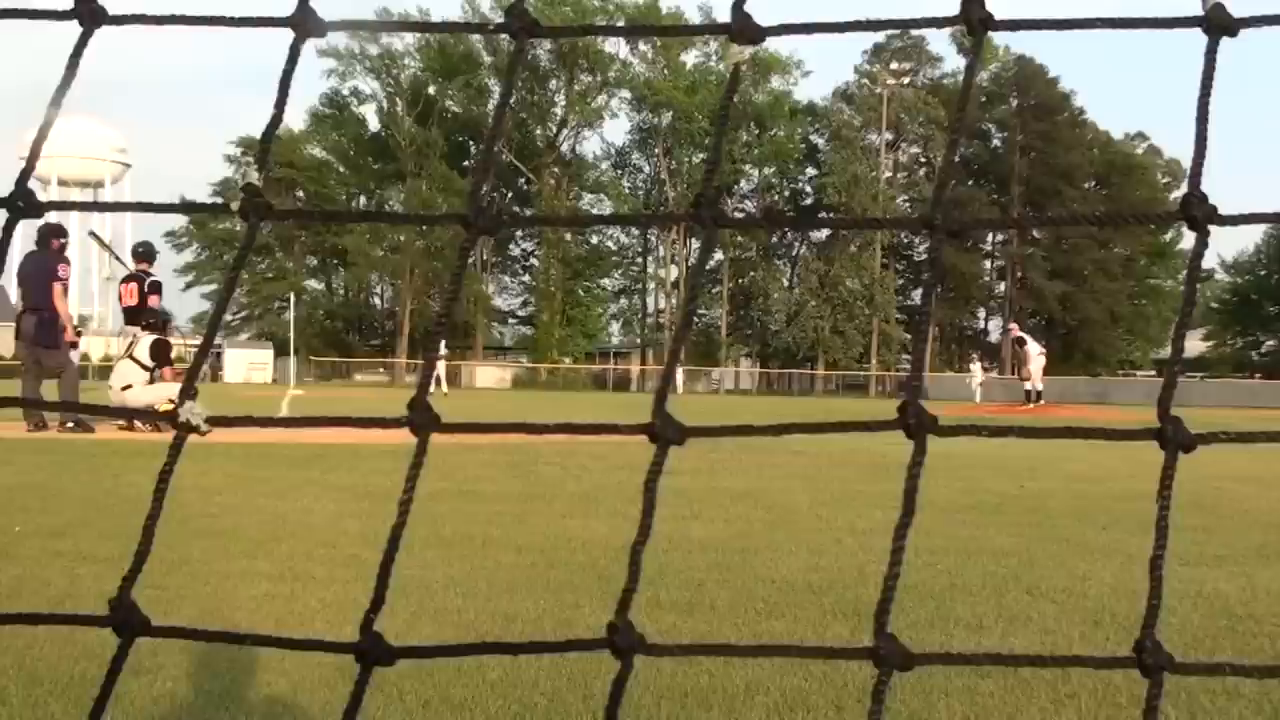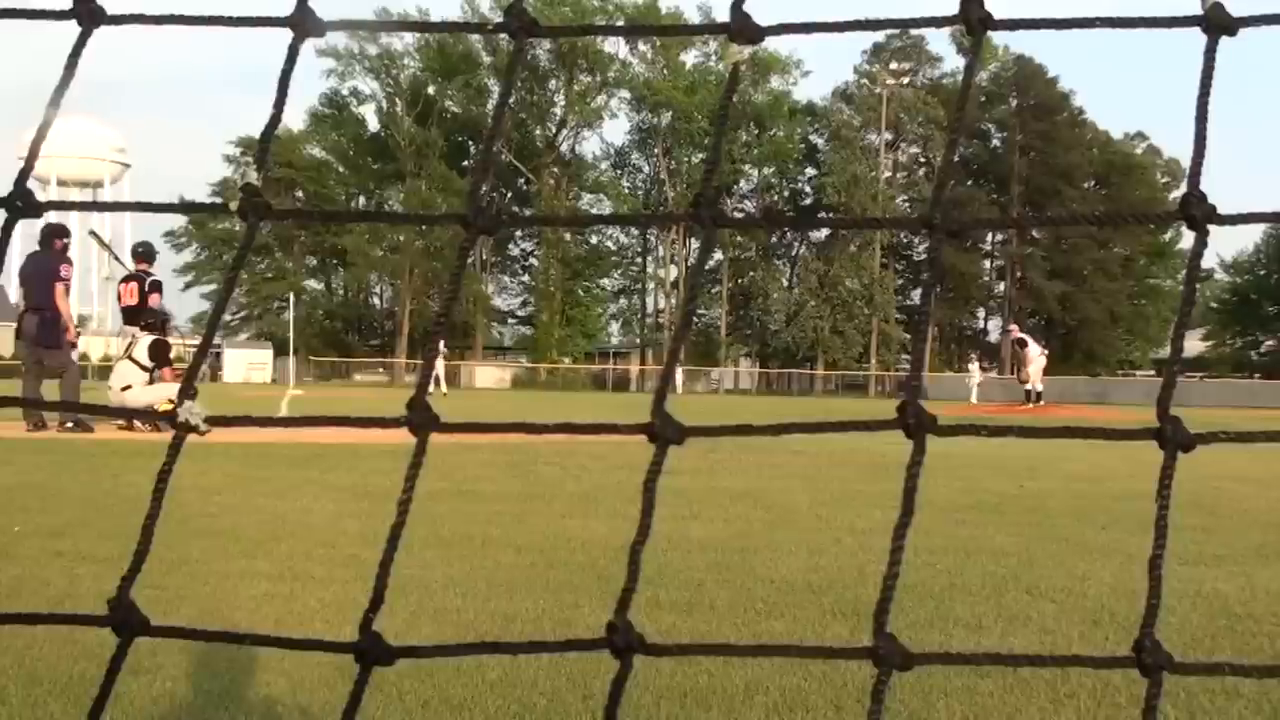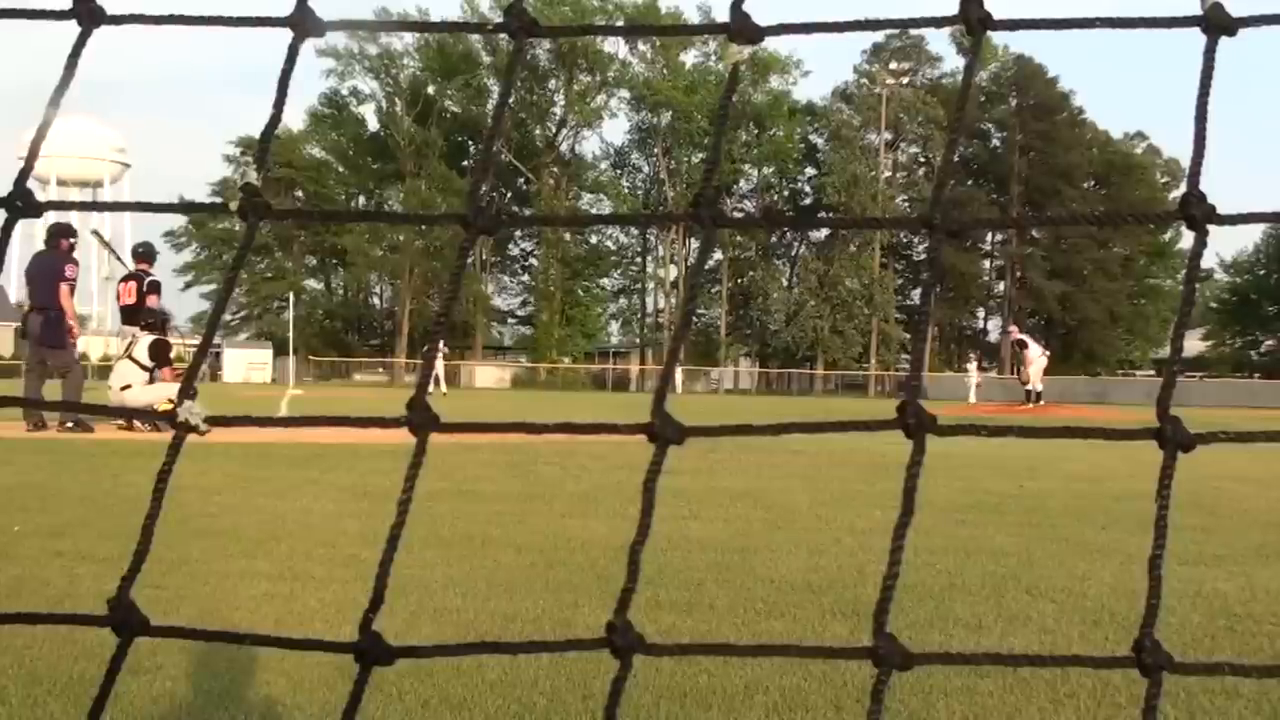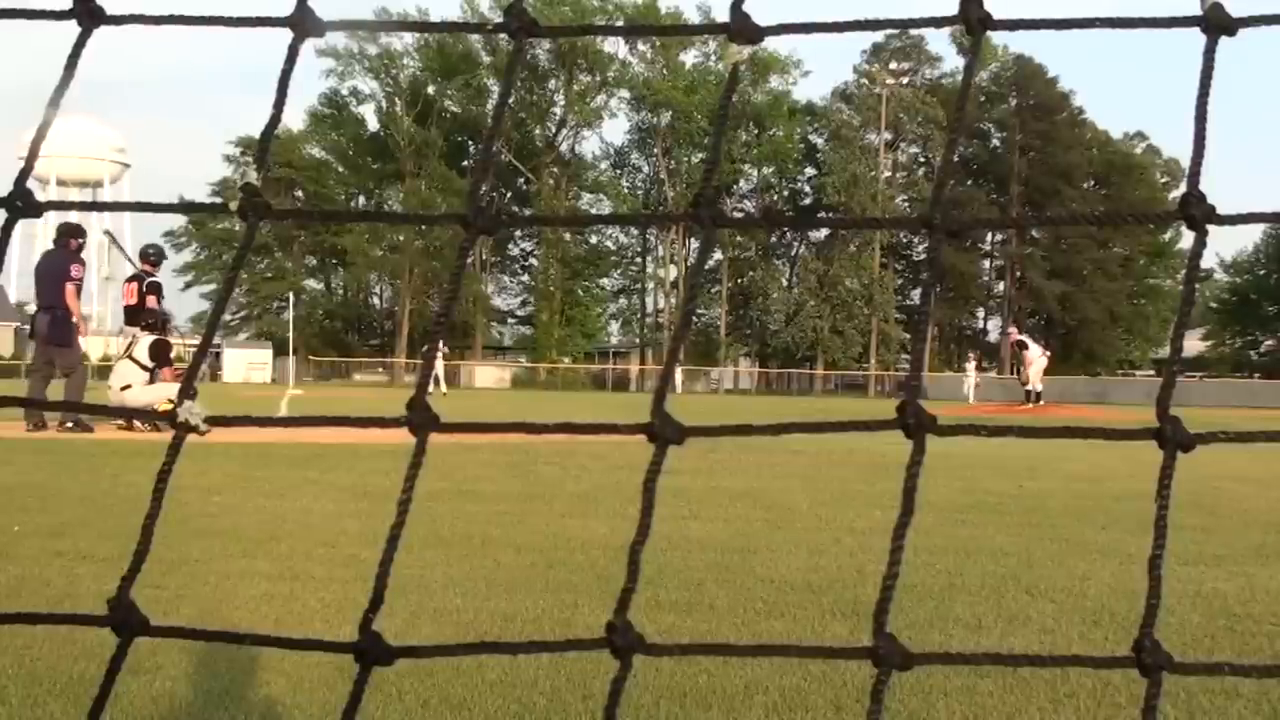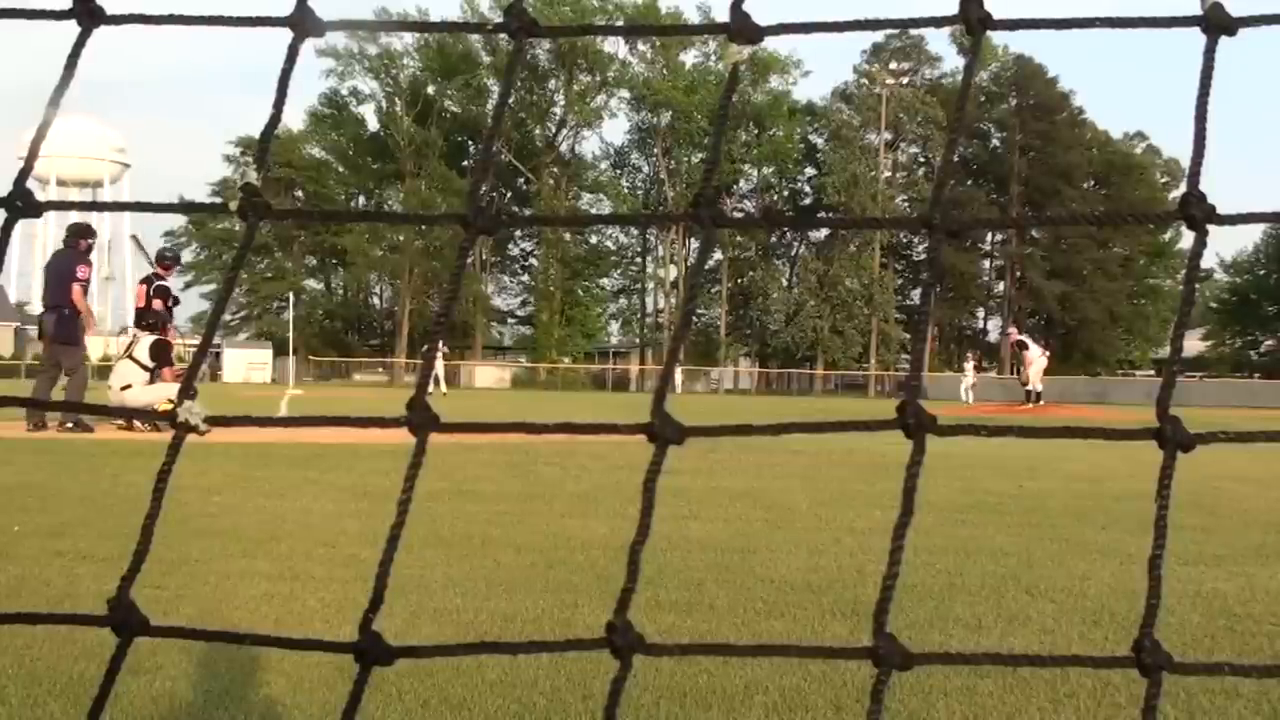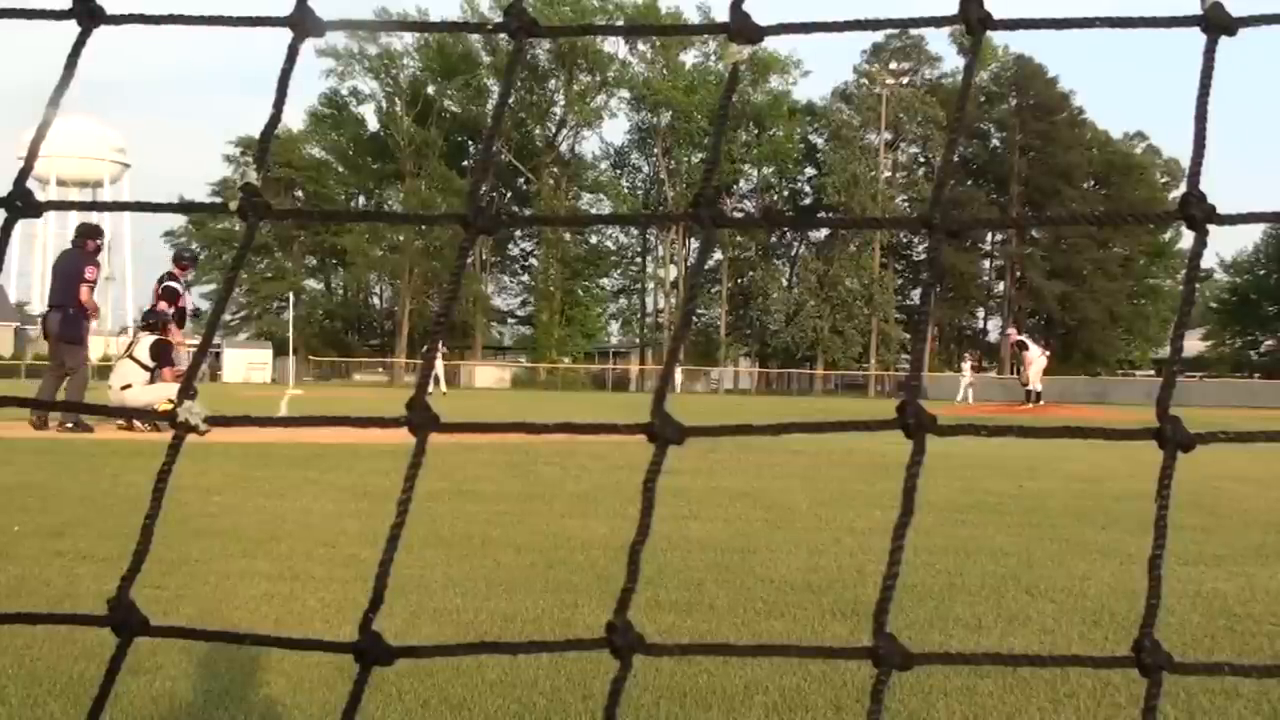
dt=0.2s
person 1, frame 1
left shoulder: (27, 259)
right shoulder: (59, 261)
left elbow: (22, 293)
right elbow: (58, 297)
left wrist: (27, 315)
right wrist: (69, 324)
left hip: (26, 321)
right hip: (46, 322)
left knee: (31, 372)
right knee: (67, 370)
left ankle: (34, 419)
right ankle: (68, 420)
person 1, frame 2
left shoulder: (29, 259)
right shoulder: (61, 261)
left elbow: (23, 294)
right elbow: (60, 297)
left wrist: (28, 315)
right wrist: (71, 324)
left hip: (28, 320)
right hip: (48, 322)
left knee: (31, 372)
right knee: (69, 370)
left ankle: (33, 419)
right ankle: (68, 419)
person 1, frame 3
left shoulder: (35, 258)
right shoulder: (67, 261)
left elbow: (29, 292)
right elbow: (64, 296)
left wrist: (34, 313)
right wrist: (75, 323)
left hip: (33, 320)
right hip: (53, 322)
left knee: (34, 371)
right knee: (72, 370)
left ankle: (33, 419)
right ankle: (68, 420)
person 1, frame 4
left shoulder: (44, 258)
right shoulder: (74, 261)
left elbow: (38, 292)
right elbow: (70, 296)
right wrist: (80, 321)
left hip: (41, 319)
right hip: (59, 321)
left knee: (39, 371)
right knee: (76, 370)
left ankle: (34, 419)
right ankle: (68, 420)
person 1, frame 5
left shoulder: (55, 257)
right shoulder: (82, 261)
left elbow: (54, 289)
right elbow: (77, 296)
right wrist: (89, 316)
left hip: (49, 318)
right hip: (67, 320)
left knee: (47, 370)
right knee: (77, 371)
left ankle: (35, 419)
right ankle: (69, 420)
person 1, frame 6
left shoulder: (63, 256)
right shoulder: (89, 262)
left elbow: (61, 288)
right elbow: (85, 297)
right wrist: (95, 310)
left hip: (53, 317)
right hip: (71, 320)
left knee: (54, 369)
right knee: (78, 370)
left ankle: (39, 414)
right ankle: (69, 420)
